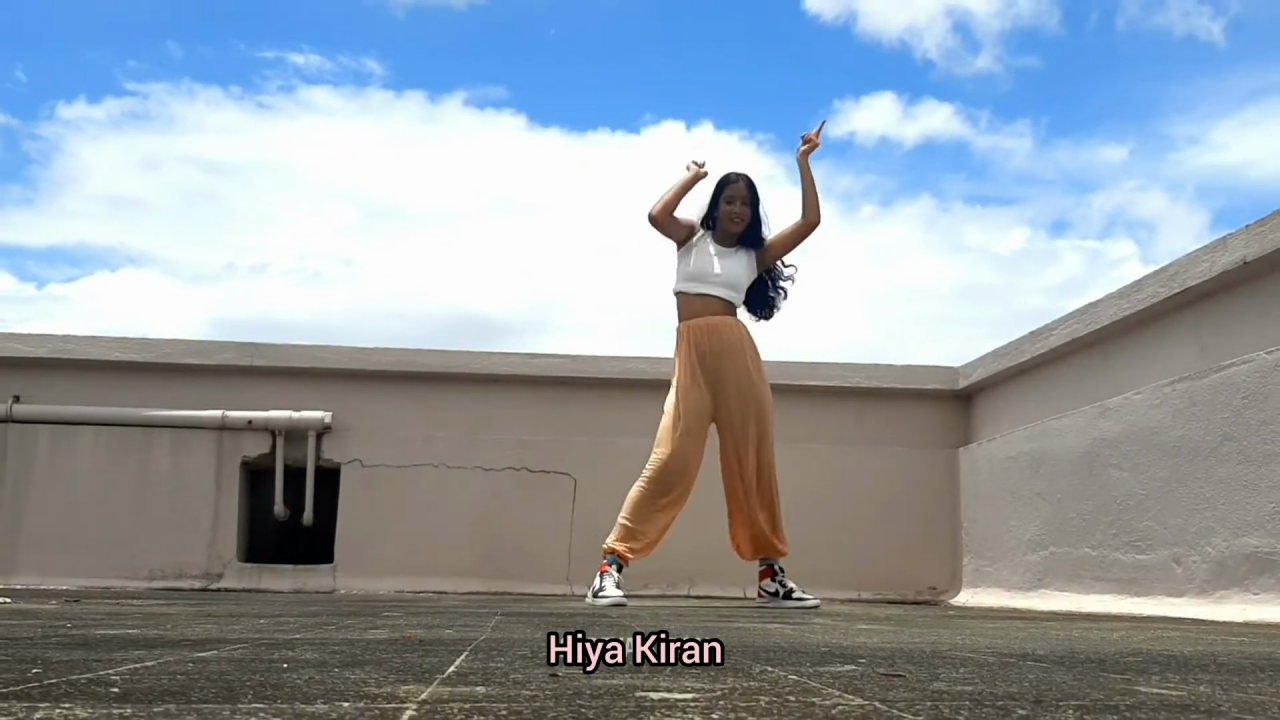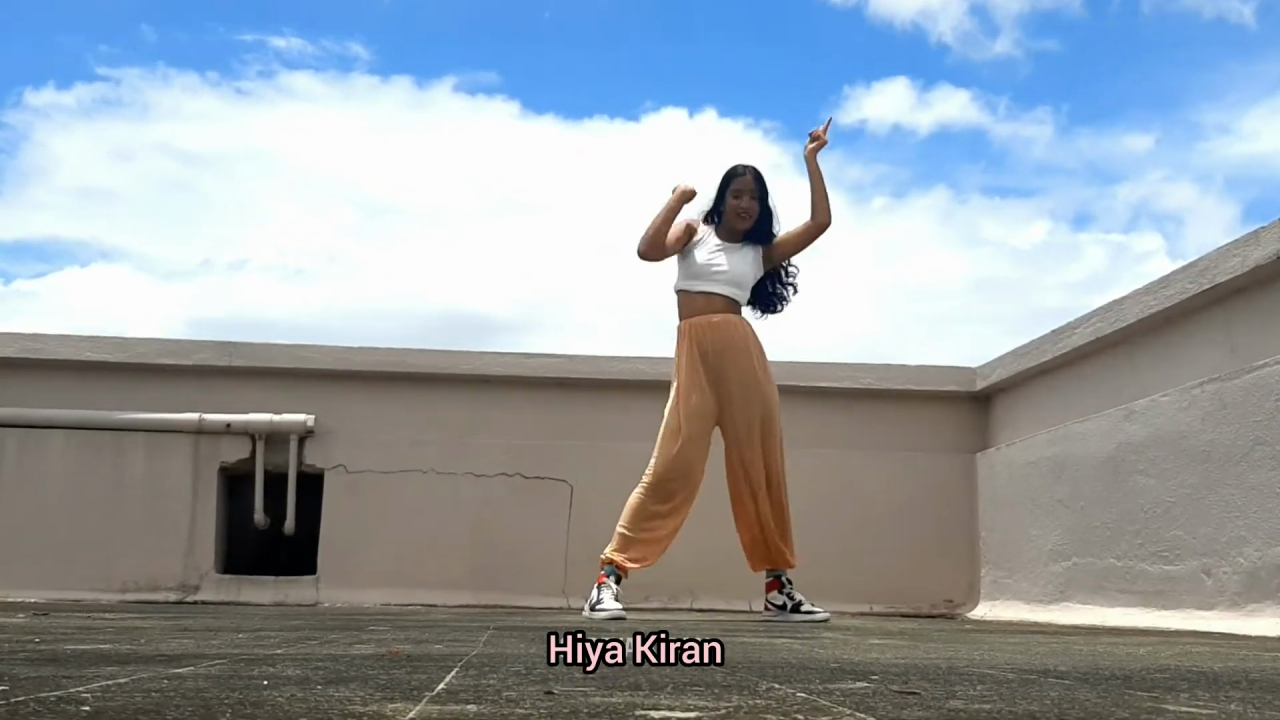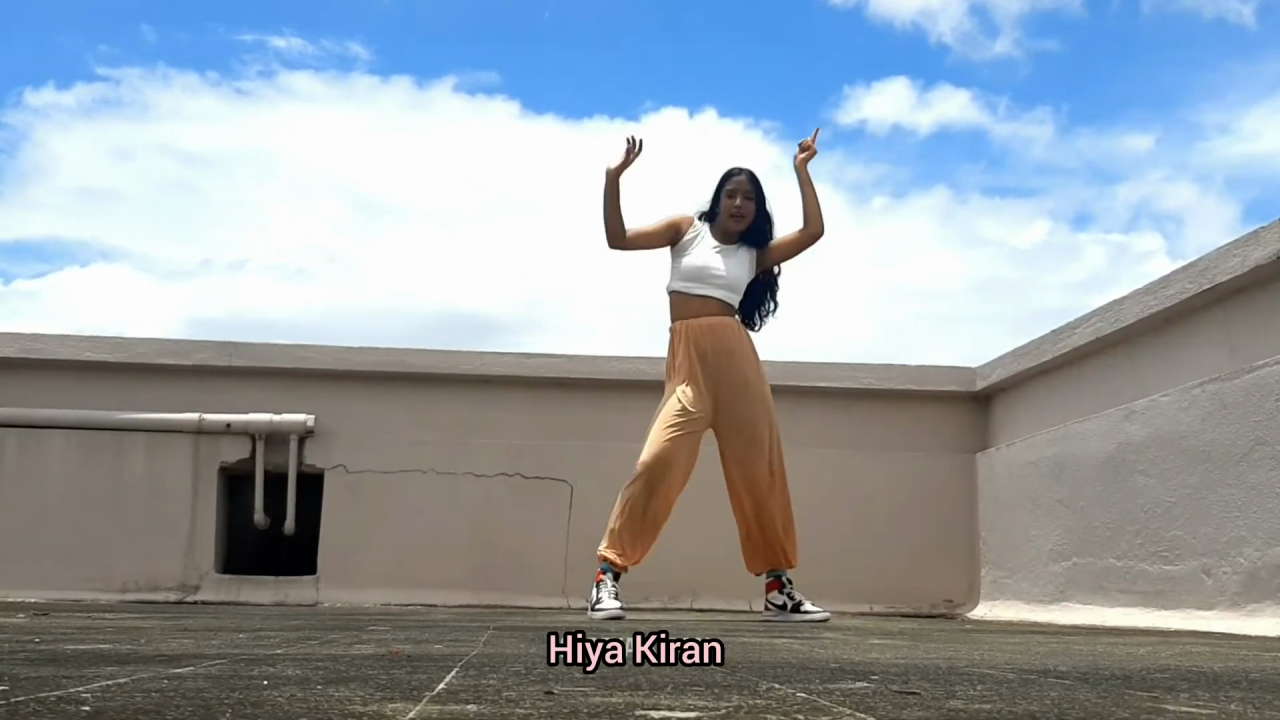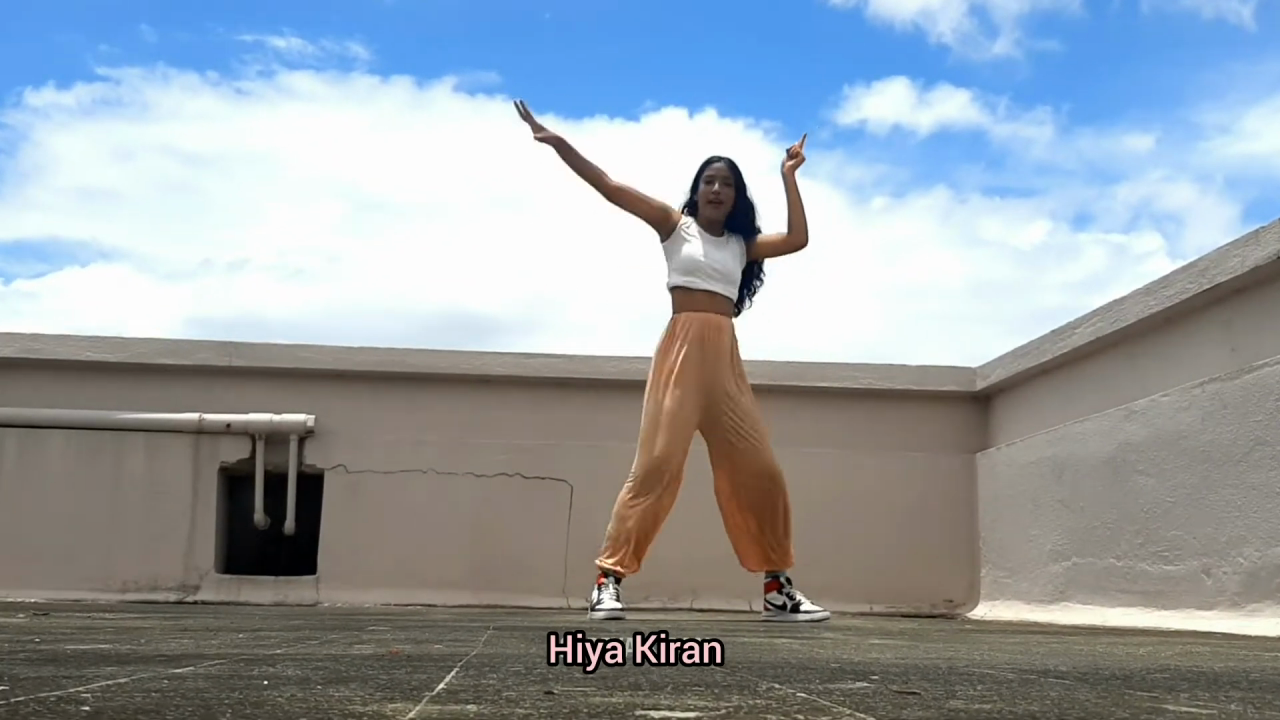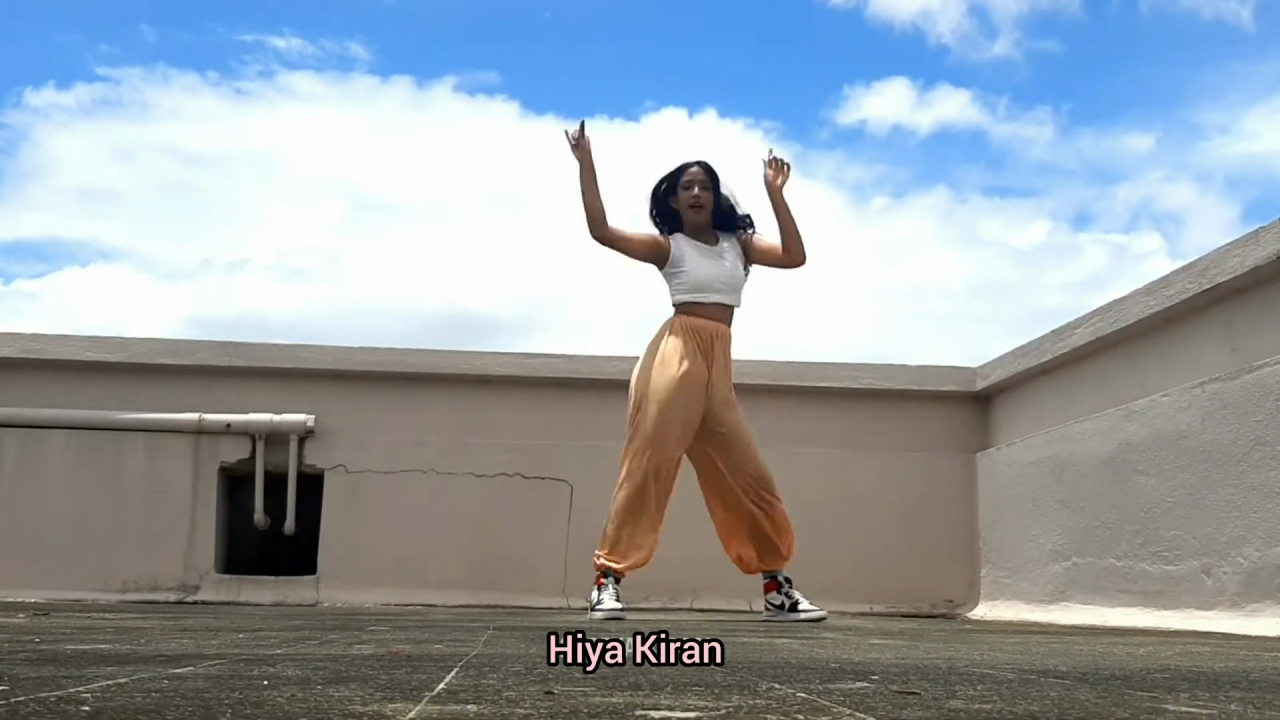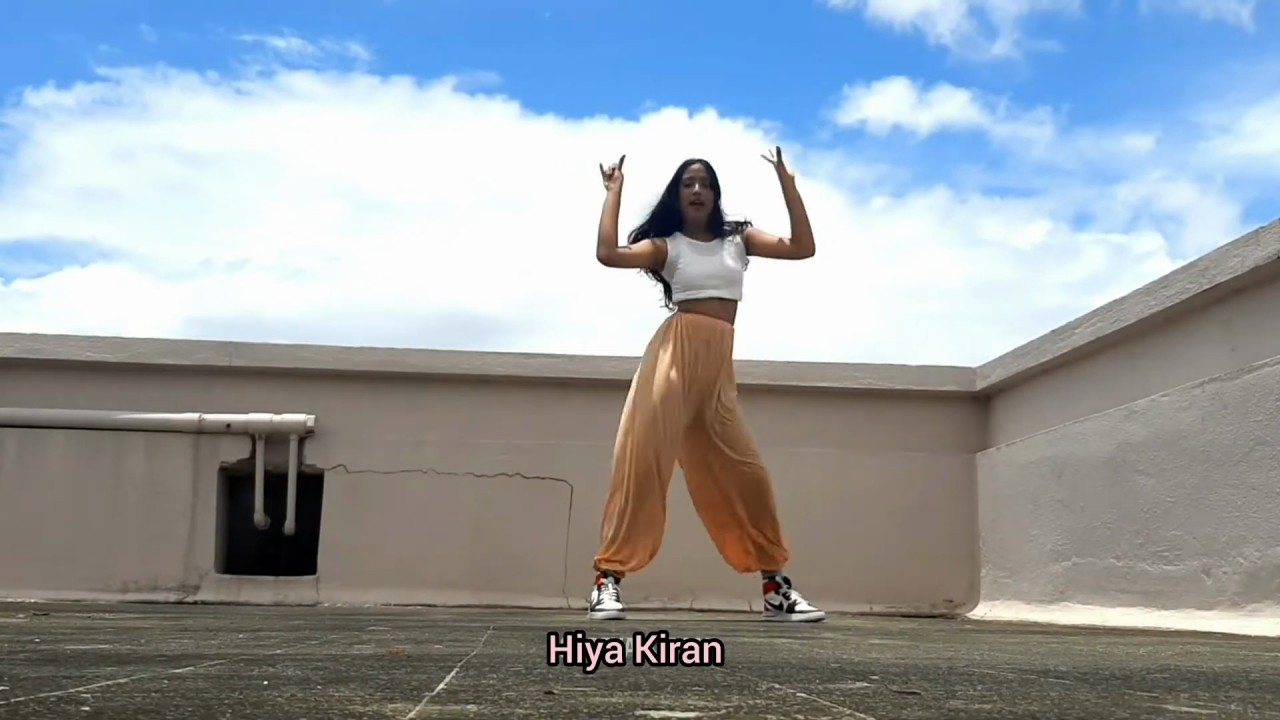
dt=0.1s
person 1, frame 1
left shoulder: (755, 255)
right shoulder: (691, 234)
left elbow: (810, 222)
right elbow: (657, 217)
left wrist: (803, 162)
right wrist: (688, 178)
left hip: (740, 355)
right hip: (691, 354)
left knee: (752, 465)
right knee: (671, 462)
left ankle: (771, 574)
right ankle: (611, 565)
person 1, frame 2
left shoulder: (763, 253)
right shoulder: (693, 231)
left elbow: (821, 223)
right elbow: (648, 250)
left wrist: (812, 160)
right wrist: (678, 196)
left hip: (744, 354)
right hip: (693, 353)
left knee: (761, 470)
right knee: (672, 466)
left ankle: (777, 585)
right ankle: (610, 575)
person 1, frame 3
left shoulder: (756, 253)
right shoulder: (690, 230)
left elbow: (812, 232)
right elbow: (618, 239)
left wrist: (801, 171)
right wrist: (614, 176)
left hip: (739, 359)
right hip: (691, 359)
left knee: (761, 473)
right knee: (657, 465)
left ankle: (778, 587)
right ankle: (608, 576)
person 1, frame 4
left shoulder: (743, 244)
right shoulder: (674, 223)
left elbow: (797, 239)
right elbow: (609, 188)
left wrist: (788, 175)
right wrist: (556, 142)
left hip: (726, 357)
right hip: (681, 348)
left knee: (760, 470)
right knee: (658, 464)
left ankle: (778, 585)
right ankle: (609, 577)
person 1, frame 5
left shoulder: (741, 241)
right shoulder: (667, 242)
left elbow: (794, 257)
right elbow: (601, 233)
left wrist: (777, 193)
right wrist: (585, 165)
left hip: (717, 364)
right hip: (675, 352)
left knee: (748, 476)
right knee: (651, 465)
left ankle: (777, 586)
right ankle: (607, 577)
person 1, frame 6
left shoulder: (740, 239)
right shoulder: (666, 246)
left elbow: (803, 249)
right elbow: (608, 254)
left wrist: (789, 185)
right wrist: (614, 190)
left hip: (719, 367)
right hip: (675, 353)
left knee: (747, 474)
right knee: (644, 465)
left ankle: (776, 586)
right ankle: (608, 578)
